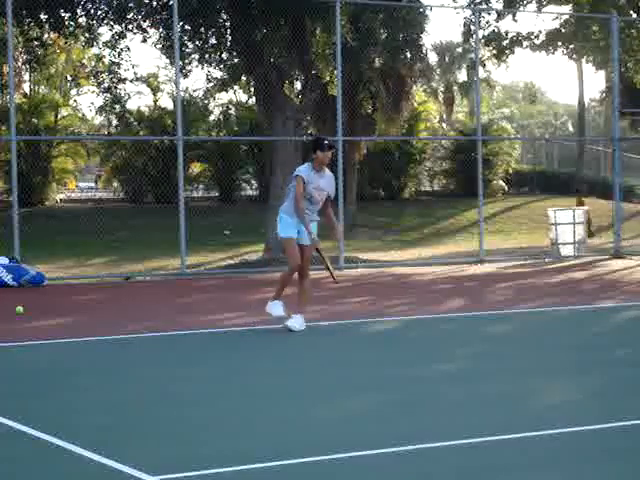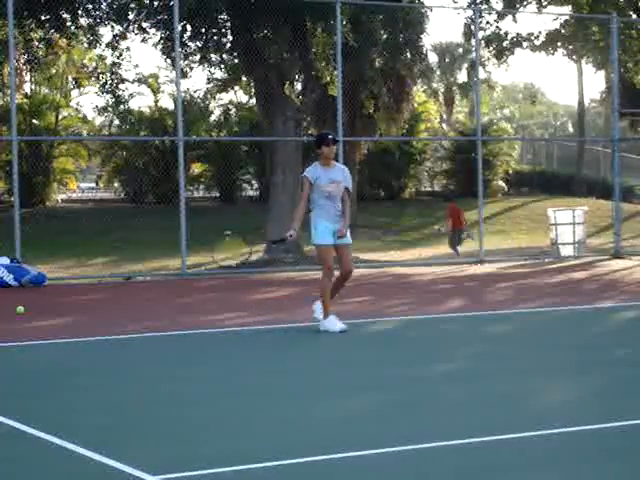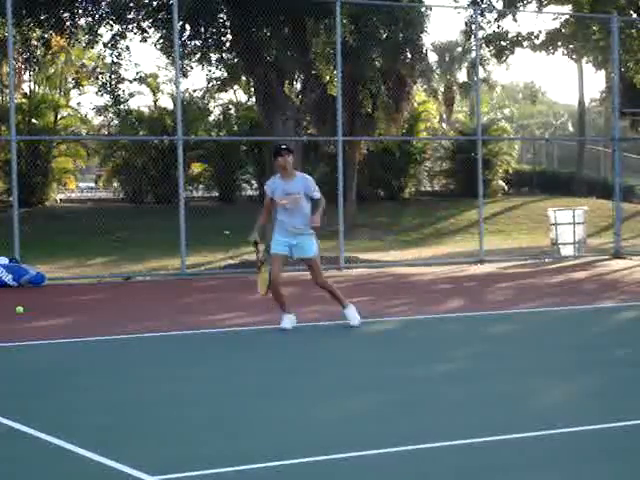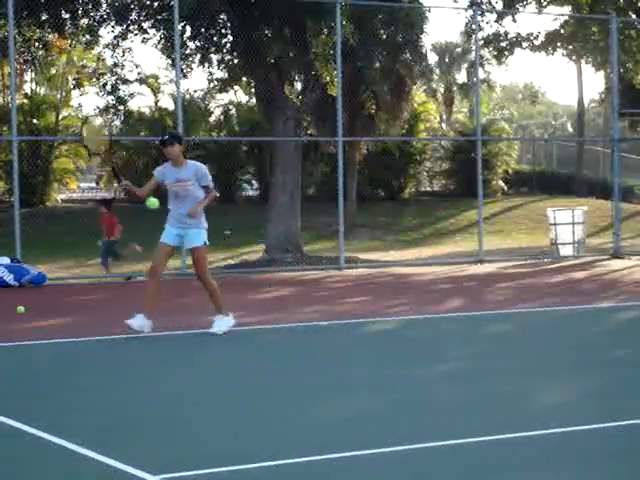
dt=0.7s
person 1, frame 1
left shoulder: (329, 177)
right shoulder: (302, 172)
left elbow: (326, 205)
right elbow: (298, 203)
left wrist: (336, 226)
right wrist: (309, 231)
left hip: (309, 223)
right hip: (289, 219)
left knee: (304, 271)
right knee: (295, 264)
left ankle: (299, 315)
right ankle: (275, 300)
person 1, frame 2
left shoulder: (343, 171)
right shoulder: (311, 172)
left elbow: (346, 200)
right elbow: (303, 202)
left wrist: (346, 223)
right wrist: (294, 228)
left hip: (339, 225)
right hip: (321, 224)
left knee: (347, 270)
right knee: (329, 270)
left ankle: (322, 302)
right ankle: (326, 317)
person 1, frame 3
left shoulder: (305, 180)
right shoulder: (272, 184)
left elbow: (320, 201)
right elbow: (266, 211)
left wrist: (317, 216)
right wrist: (256, 231)
left hip: (304, 235)
right hip: (281, 236)
left knee: (319, 281)
right knee: (274, 280)
left ankle: (346, 306)
right ankle: (287, 314)
person 1, frame 4
left shoulder: (197, 168)
right shoulder: (163, 170)
left elbow: (212, 192)
right elbow: (143, 193)
left wrist: (199, 206)
right wrist: (128, 186)
left hip: (194, 226)
right hip: (173, 227)
left knee: (202, 274)
right knee: (154, 270)
left ankle: (223, 316)
right ankle: (144, 318)
